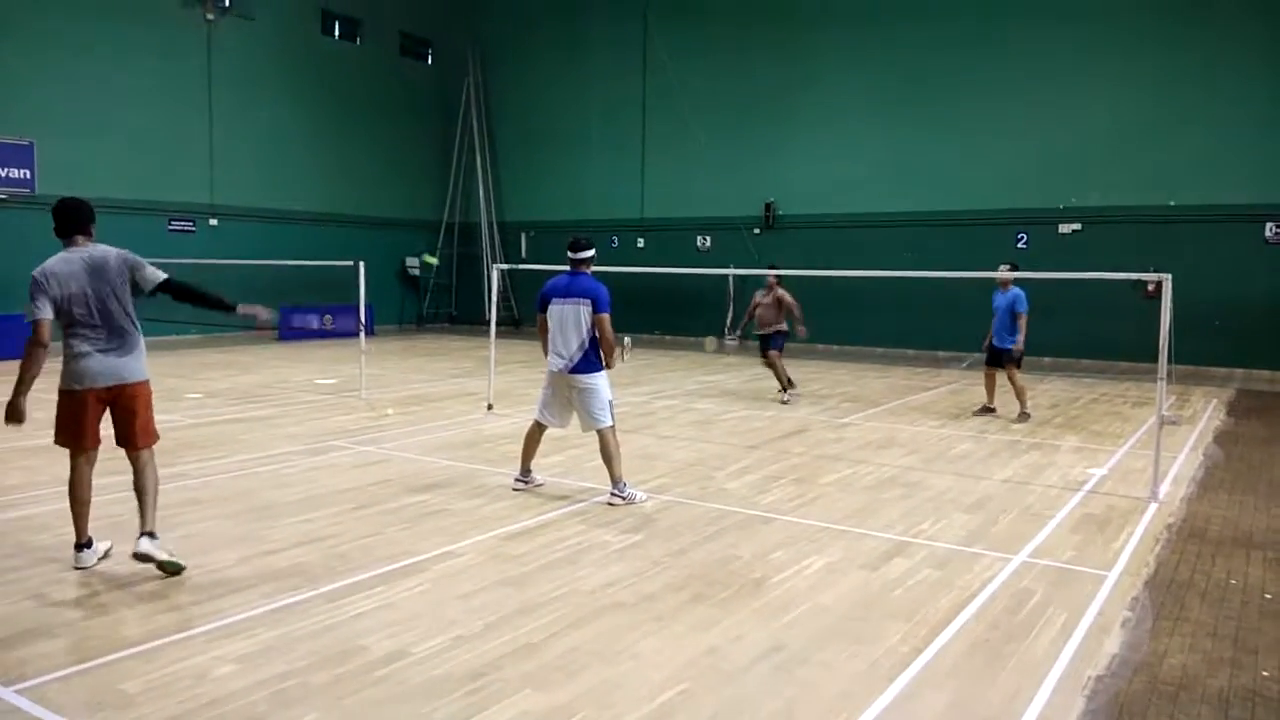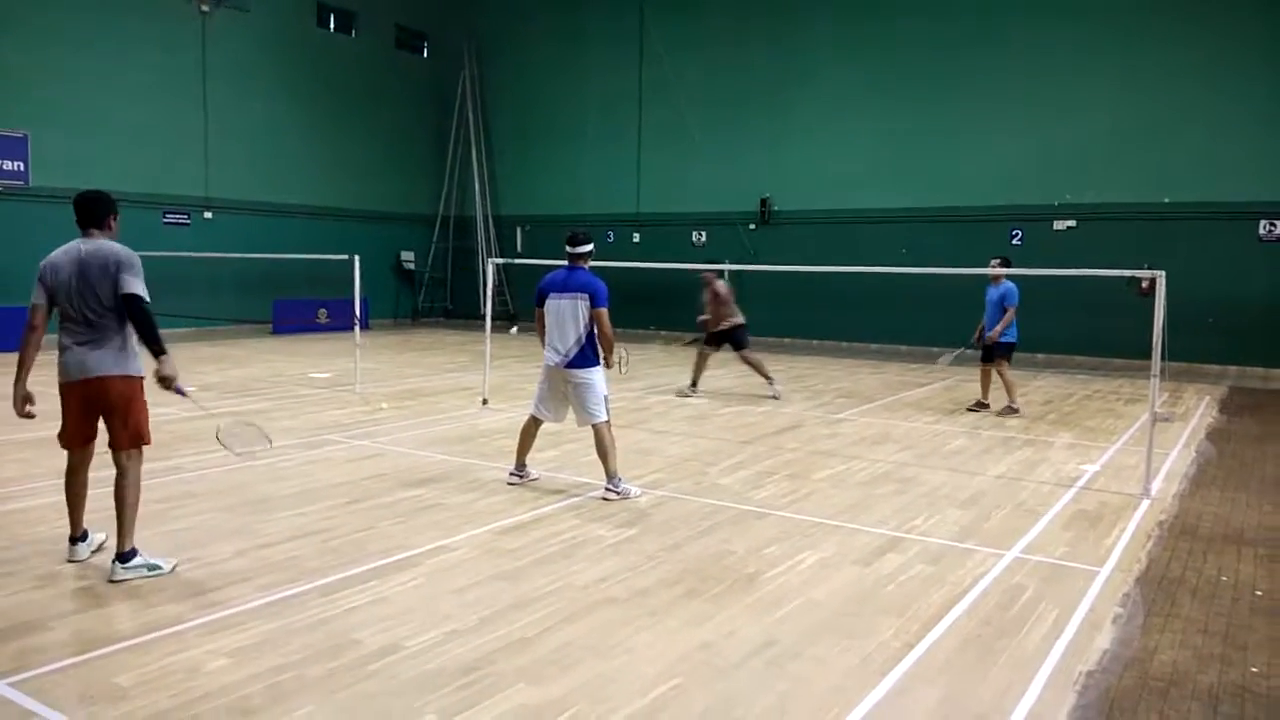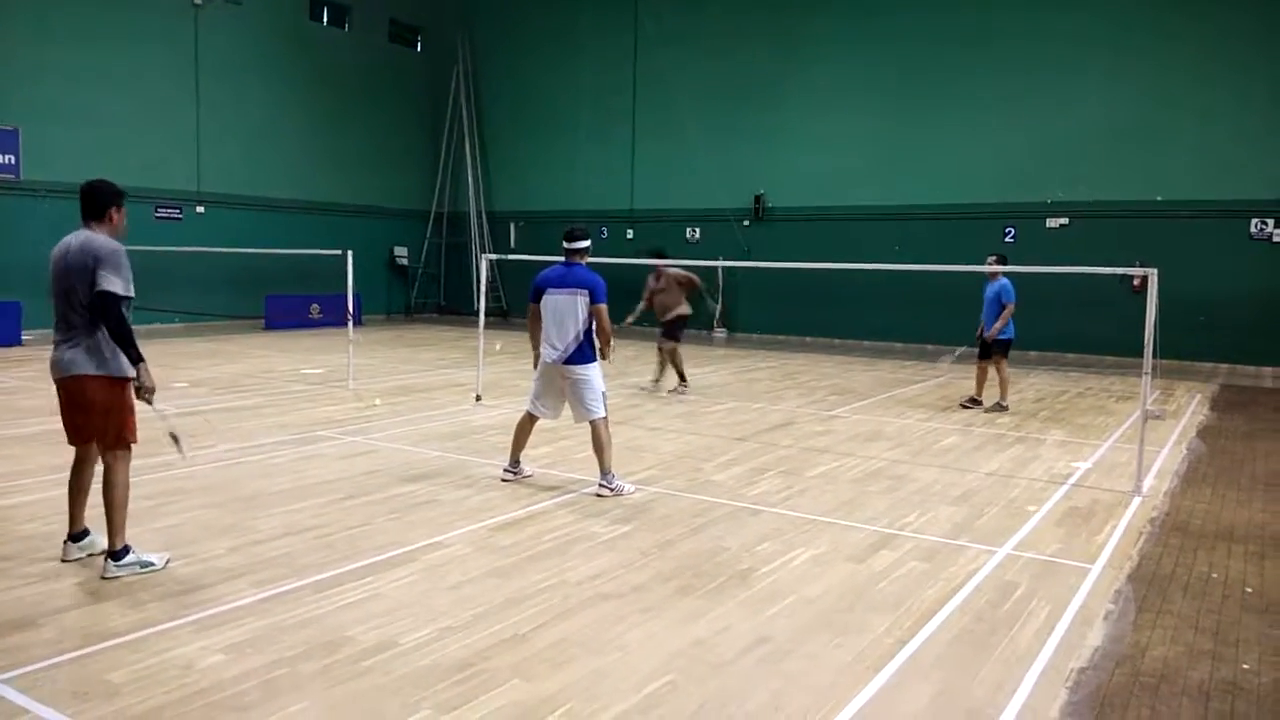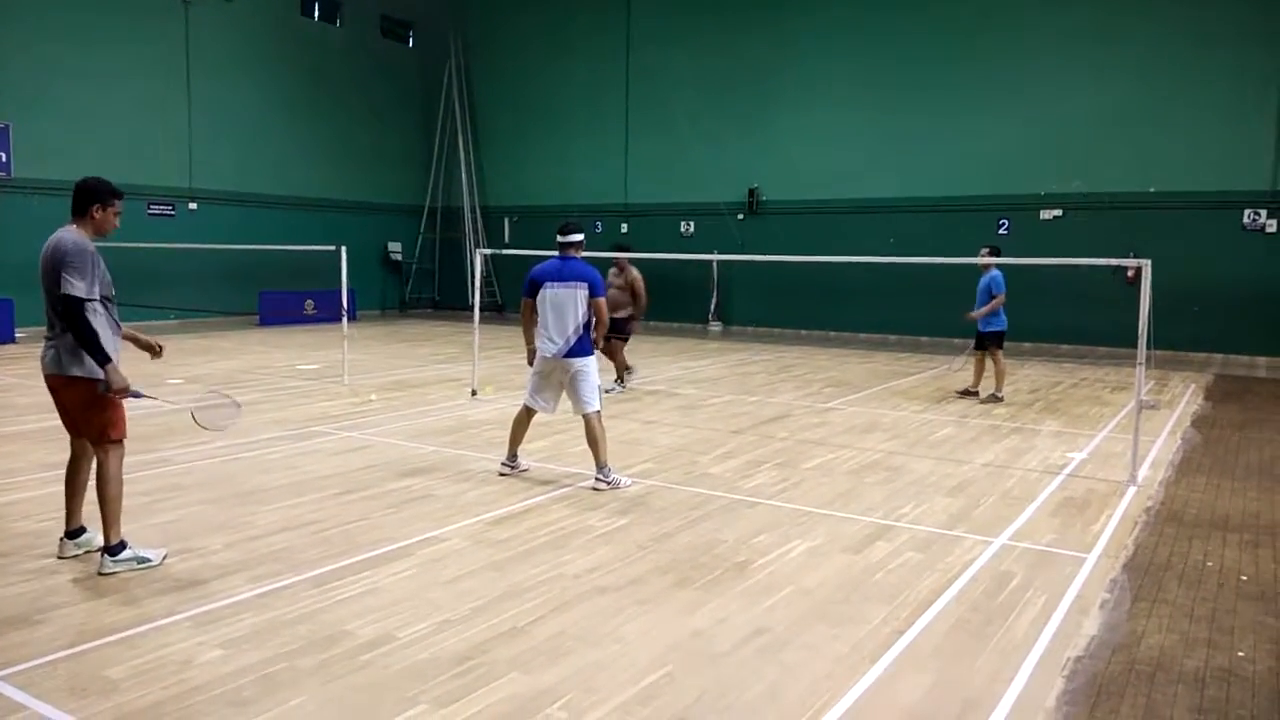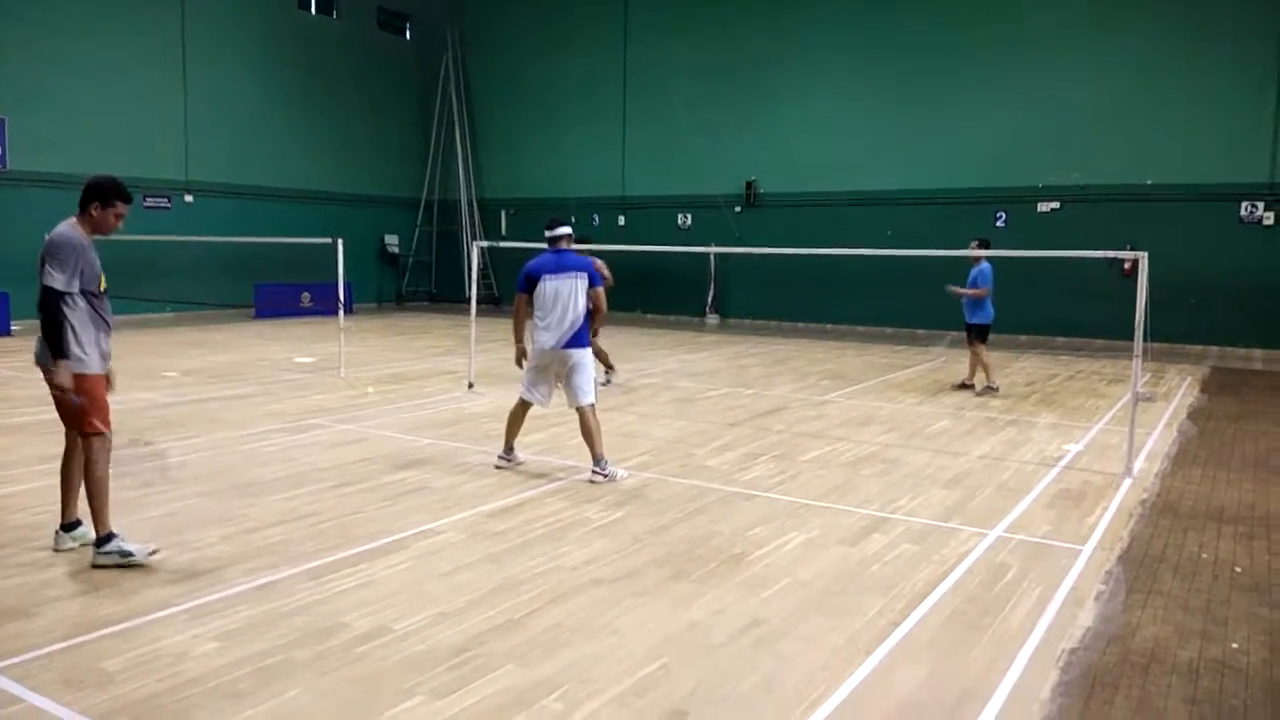
dt=0.3s
person 1, frame 1
left shoulder: (45, 274)
right shoulder: (119, 259)
left elbow: (41, 340)
right elbow: (175, 289)
left wrist: (19, 395)
right wrist: (234, 308)
left hip: (82, 376)
right hip: (130, 372)
left knee: (82, 460)
right knee: (141, 456)
left ankle: (84, 546)
right ankle: (148, 536)
person 1, frame 2
left shoulder: (52, 262)
right shoulder: (122, 256)
left elbow: (34, 327)
right elbow: (135, 310)
left wrist: (21, 384)
right wrist: (162, 356)
left hip: (74, 371)
right hip: (119, 371)
left knee: (79, 456)
right knee: (129, 460)
left ankle: (79, 539)
right ankle: (126, 557)
person 1, frame 3
left shoulder: (61, 250)
right shoulder: (108, 250)
right elbow: (110, 313)
right wrist: (139, 365)
left hip: (66, 366)
right hip: (101, 369)
left knee: (85, 452)
right knee: (116, 457)
left ankle: (77, 537)
right ankle: (118, 554)
person 1, frame 4
left shoulder: (63, 243)
right shoulder: (78, 248)
right elbow: (75, 315)
left wrist: (134, 338)
right wrist: (110, 367)
left hip: (64, 366)
right hip: (85, 370)
left knee: (83, 448)
right knee: (110, 451)
left ankle: (74, 534)
right ankle: (115, 550)
person 1, frame 5
left shoulder: (78, 242)
right shoulder: (68, 241)
right elbow: (50, 305)
left wrist: (102, 363)
right wrist: (63, 365)
left hip: (81, 361)
right hip: (73, 364)
left knee: (78, 440)
right knee: (97, 442)
left ankle: (70, 527)
right ankle: (105, 541)
person 2, frame 1
left shoulder: (550, 287)
right shoulder: (596, 289)
left elbow: (542, 328)
right elbow: (605, 334)
right wrist: (609, 358)
left hip: (557, 368)
right hip: (588, 371)
left knee: (539, 422)
right knee: (606, 428)
left ankle: (523, 475)
right ankle: (618, 489)
person 2, frame 2
left shoulder: (547, 282)
right shoulder: (594, 284)
right elbow: (604, 329)
right wrist: (609, 355)
left hip: (553, 364)
right hip: (584, 366)
left knee: (536, 417)
right knee: (601, 423)
left ankle: (518, 470)
right ankle: (613, 484)
person 2, frame 3
left shoulder: (543, 278)
right shoulder: (593, 281)
left elbow: (533, 319)
right elbow: (603, 325)
left wrist: (537, 350)
right wrist: (605, 347)
left hip: (549, 359)
right hip: (581, 362)
left knee: (532, 413)
right knee: (598, 420)
left ankle: (512, 466)
right ankle: (607, 480)
person 2, frame 4
left shoulder: (538, 272)
right shoulder: (590, 274)
left elbow: (526, 314)
right elbow: (602, 318)
left wrist: (530, 345)
right wrist: (597, 339)
left hip: (546, 354)
right hip: (580, 355)
left knee: (529, 407)
right knee: (591, 414)
left ankle: (510, 460)
right ankle: (603, 474)
person 2, frame 5
left shoulder: (532, 267)
right shoulder: (586, 265)
left elbow: (520, 310)
right elbow: (601, 308)
left wrist: (519, 344)
right wrist: (587, 331)
left hip: (542, 347)
right hip: (576, 347)
left knee: (524, 401)
right knee: (585, 407)
left ankle: (507, 453)
right ankle: (600, 466)
